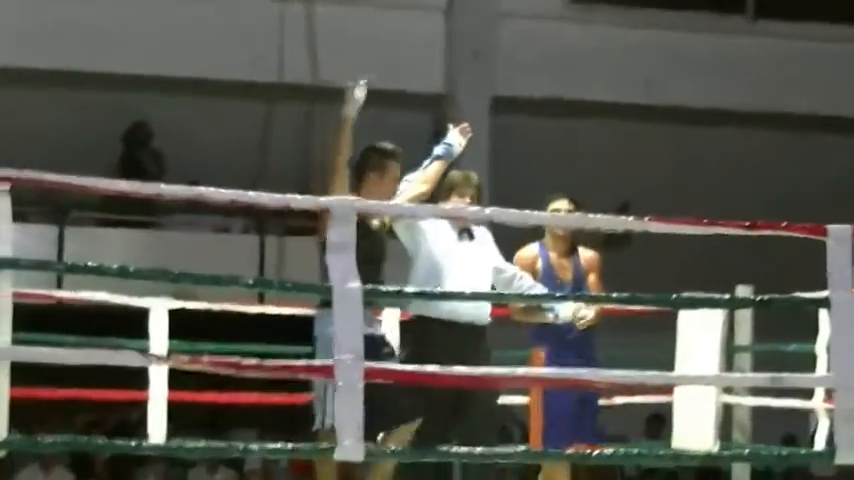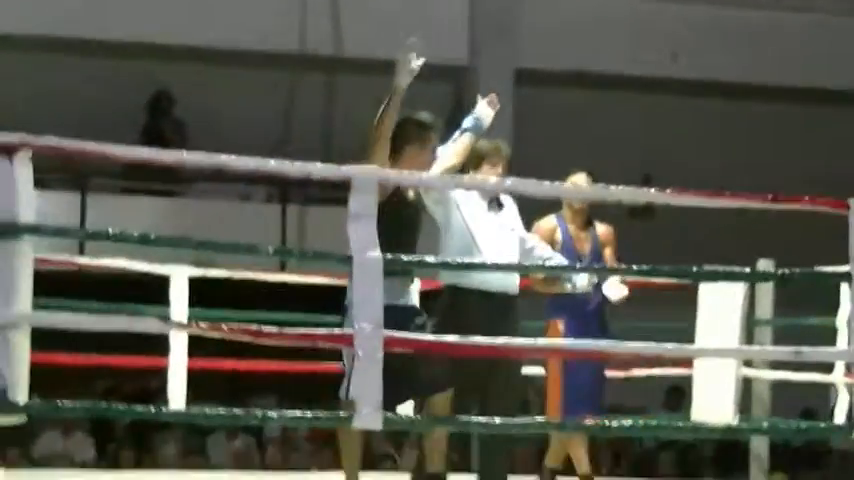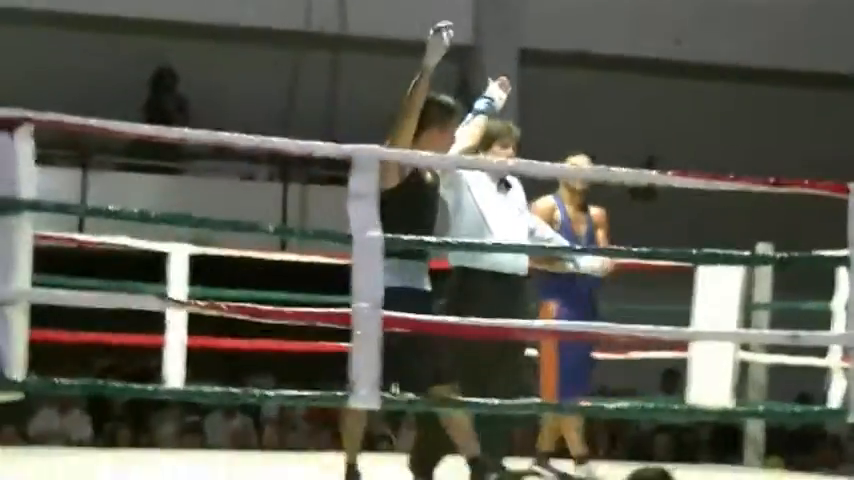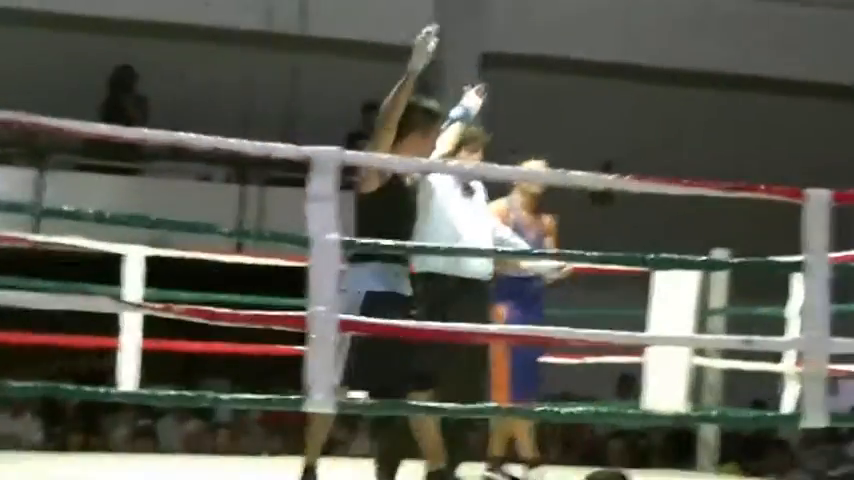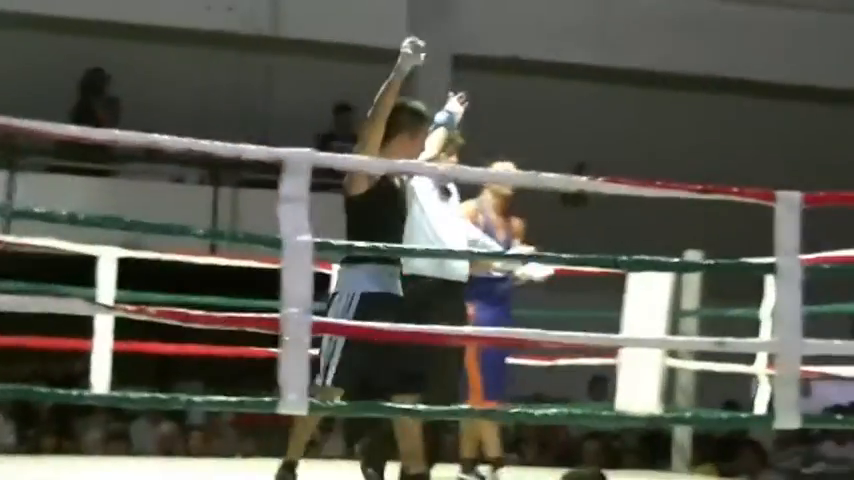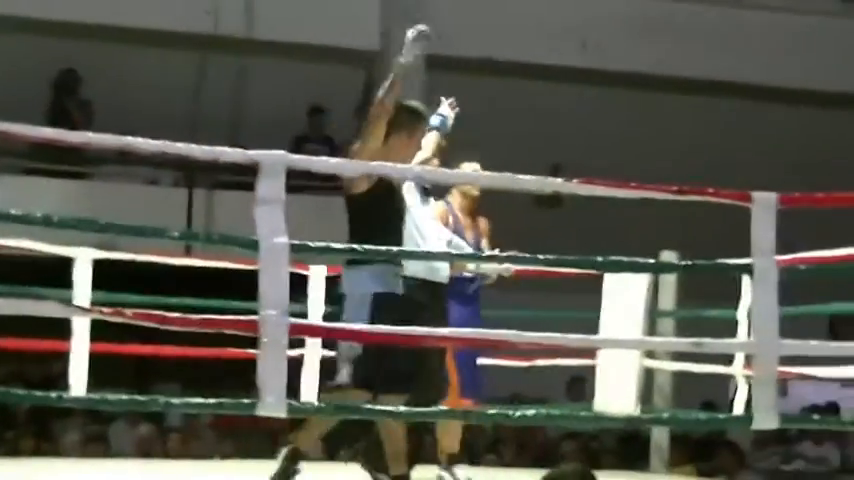
dt=0.1s
person 1, frame 1
left shoulder: (379, 221)
left elbow: (418, 188)
right elbow: (337, 172)
left wrist: (446, 150)
right wrist: (348, 118)
left hip: (370, 331)
right hip: (338, 327)
left knee: (398, 427)
right knee: (333, 428)
person 1, frame 2
left shoulder: (416, 189)
right shoulder: (380, 182)
right elbow: (381, 138)
right wrist: (400, 87)
left hip: (406, 302)
right hip: (376, 299)
right knee: (358, 399)
person 1, frame 3
left shoulder: (430, 172)
right shoulder: (394, 164)
left elbow: (464, 139)
right elbow: (406, 119)
right wrist: (428, 66)
left hip: (417, 283)
right hip: (387, 281)
left knee: (443, 380)
person 1, frame 4
left shoulder: (409, 176)
right shoulder: (373, 168)
left elbow: (438, 147)
right elbow: (387, 122)
right wrist: (414, 69)
left hip: (397, 286)
right hip: (367, 285)
left knee: (418, 385)
person 1, frame 5
left shoulder: (397, 177)
right shoulder: (365, 168)
left elbow: (426, 154)
right elbow: (374, 122)
right wrist: (400, 72)
left hip: (389, 286)
right hip: (362, 284)
left knee: (406, 389)
right knee: (332, 383)
person 1, frame 6
left shoulder: (393, 176)
right shoulder: (364, 166)
left elbow: (423, 155)
right elbow: (377, 120)
right wrist: (401, 67)
left hip: (389, 286)
right hip: (368, 284)
left knee: (391, 390)
right knee: (356, 386)
person 2, frame 1
left shoulder: (483, 237)
right shoulder: (424, 228)
left elbow: (510, 278)
left wrist: (559, 307)
left hip: (474, 339)
right hip: (430, 336)
left knee: (480, 430)
right knee: (422, 428)
person 2, frame 2
left shoulder: (508, 206)
right shoulder: (456, 198)
left elbow: (531, 247)
right elbow: (436, 172)
left wrist: (575, 276)
right wrist: (473, 126)
left hip: (502, 310)
right hip: (463, 304)
left knee: (503, 402)
right knee: (446, 400)
person 2, frame 3
left shoulder: (514, 188)
right shoulder: (464, 178)
left elbow: (534, 228)
left wrist: (577, 257)
right wrist: (486, 109)
left hip: (512, 291)
right hip: (473, 288)
left knee: (506, 383)
right knee: (460, 377)
person 2, frame 4
left shoulder: (476, 189)
right shoulder: (433, 182)
left elbow: (494, 231)
right elbow: (428, 156)
right wrist: (461, 115)
left hip: (474, 295)
right hip: (439, 292)
left knee: (468, 386)
right knee: (437, 383)
person 2, frame 5
left shoulder: (449, 190)
right shoulder: (414, 184)
left elbow: (469, 233)
right elbow: (419, 159)
right wrist: (446, 120)
left hip: (449, 295)
right hip: (421, 293)
left knee: (443, 386)
person 2, frame 6
left shoulder: (424, 192)
right shoulder: (399, 186)
left elbow: (441, 235)
right elbow: (408, 162)
right wrist: (438, 124)
left hip: (432, 296)
right hip: (407, 294)
left knee: (427, 387)
person 3, frame 1
left shoulder: (589, 258)
right shoulder: (529, 256)
left wrist: (592, 313)
left hip: (582, 350)
right hip: (549, 351)
left knee: (580, 433)
right knee: (554, 434)
person 3, frame 2
left shoulder: (604, 231)
right shoulder: (548, 228)
left elbow: (612, 273)
right elbow: (537, 280)
left wrist: (616, 286)
left hip: (595, 322)
right hip: (565, 321)
left knee: (583, 404)
right knee: (570, 405)
person 3, frame 3
left shoulder: (597, 214)
right shoulder: (546, 207)
left elbow: (603, 256)
right elbow: (535, 257)
left wrist: (604, 264)
left hip: (586, 303)
right hip: (558, 302)
left knee: (570, 385)
right knee: (563, 385)
person 3, frame 4
left shoulder: (546, 221)
right shoulder: (500, 210)
left wrist: (558, 268)
right wrist: (523, 265)
left hip: (533, 306)
right hip: (508, 305)
left knee: (512, 391)
right knee: (514, 389)
person 3, frame 5
left shoulder: (515, 223)
right shoulder: (470, 211)
right wrist: (494, 265)
left hip: (501, 307)
right hip: (476, 305)
left knee: (479, 391)
right knee: (483, 389)
person 3, frame 6
left shoulder: (481, 223)
right shoulder: (438, 213)
left elbow: (484, 270)
left hip: (470, 305)
right hip: (444, 307)
left knee: (459, 388)
right knee: (457, 388)
